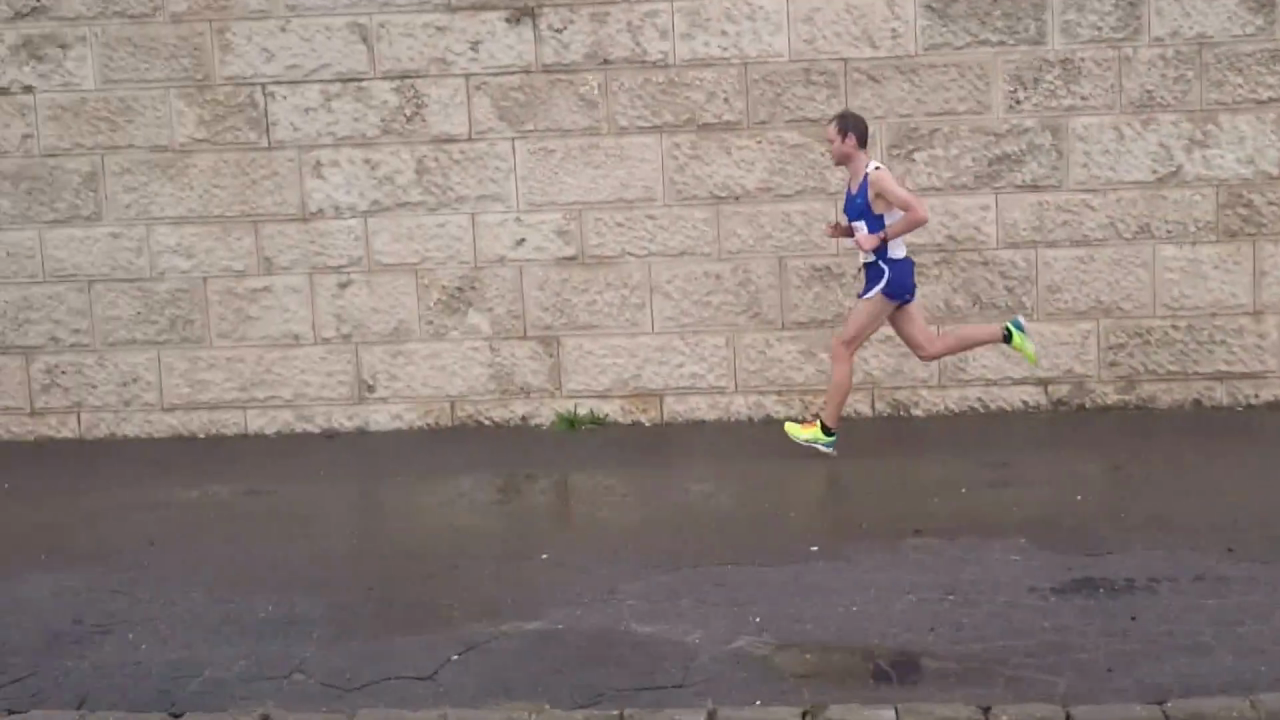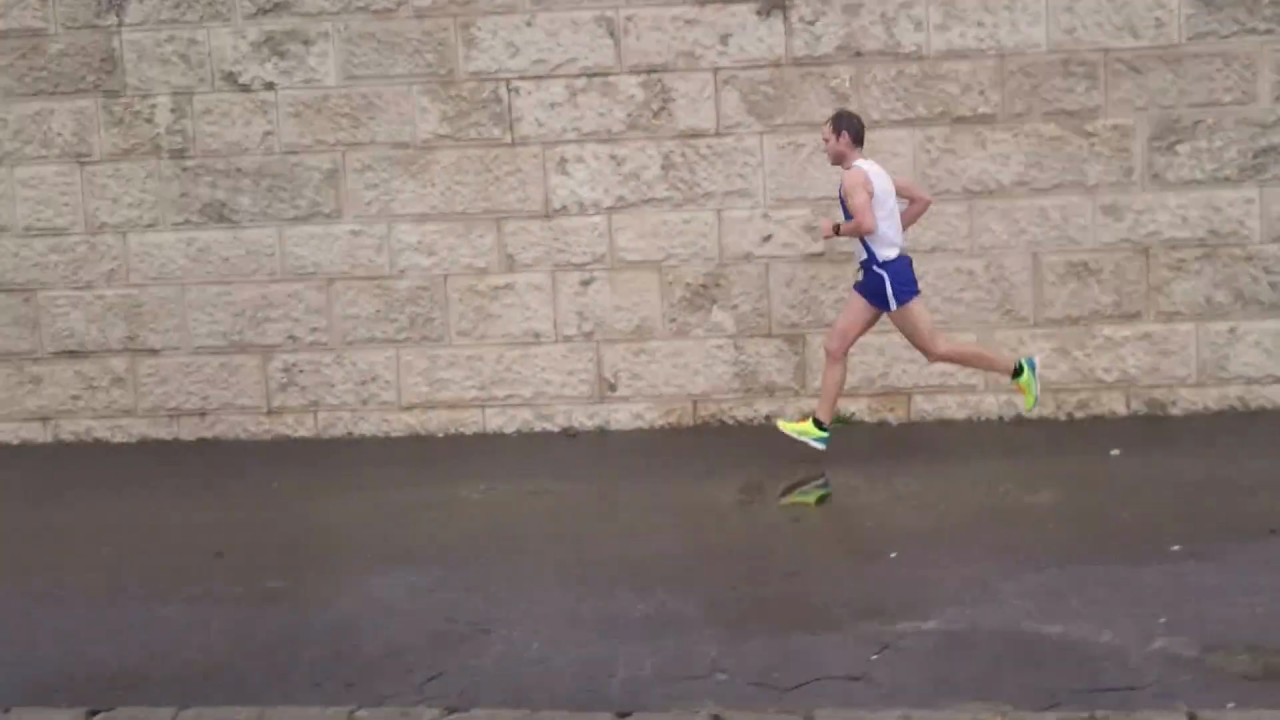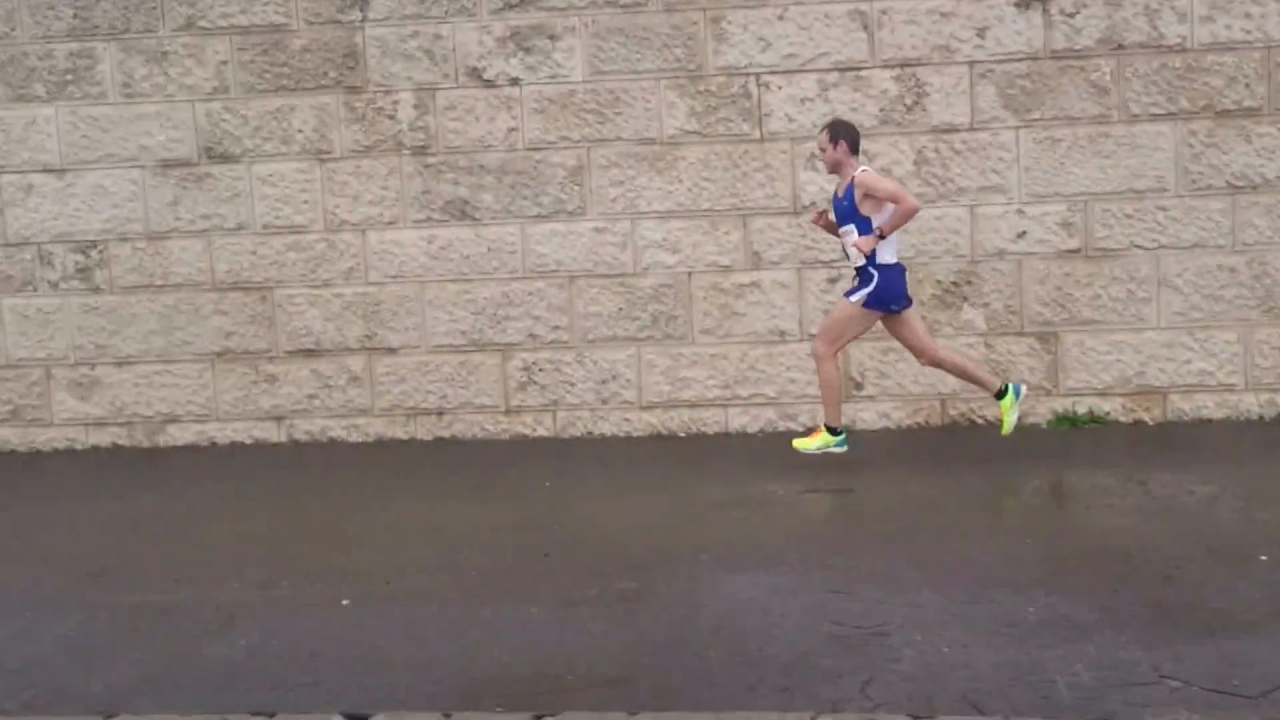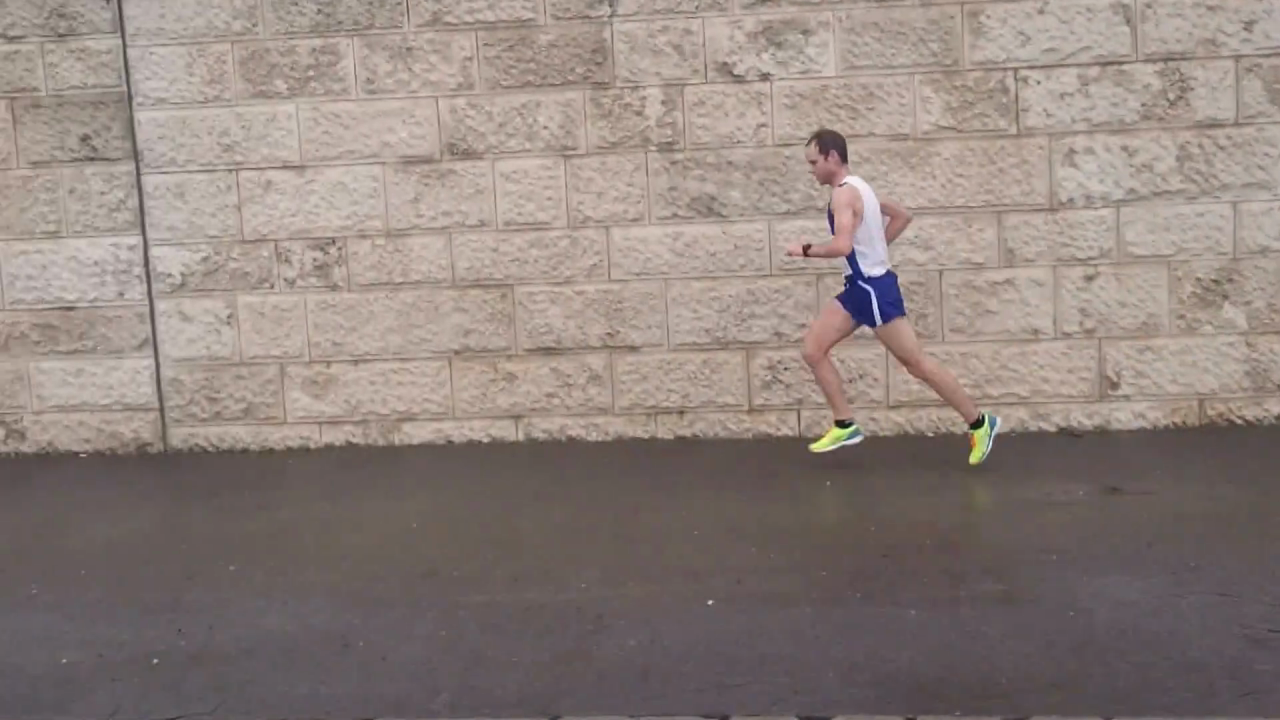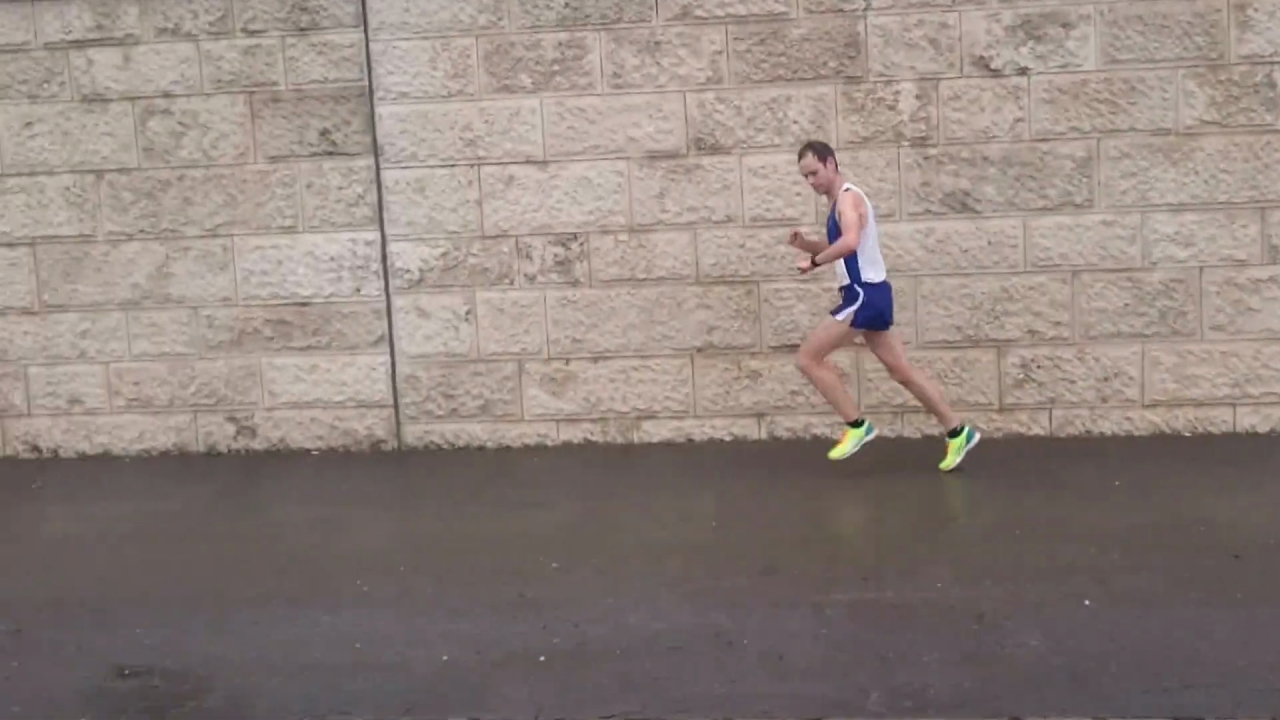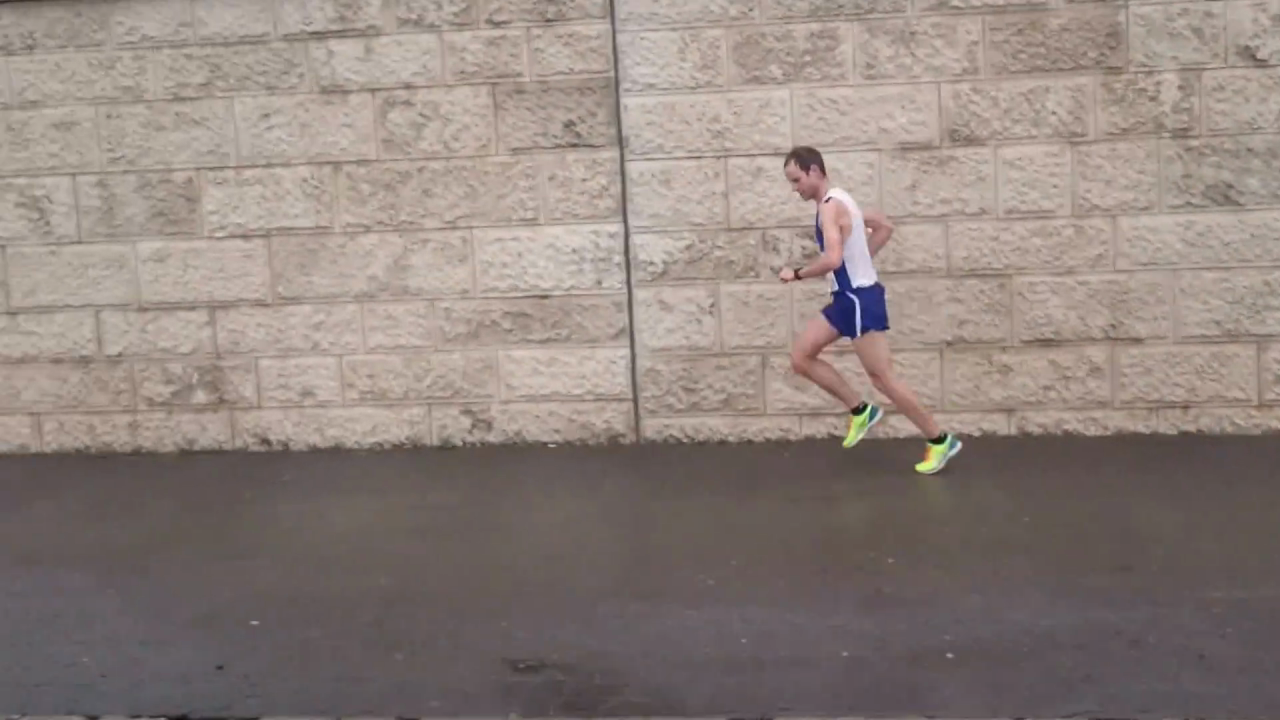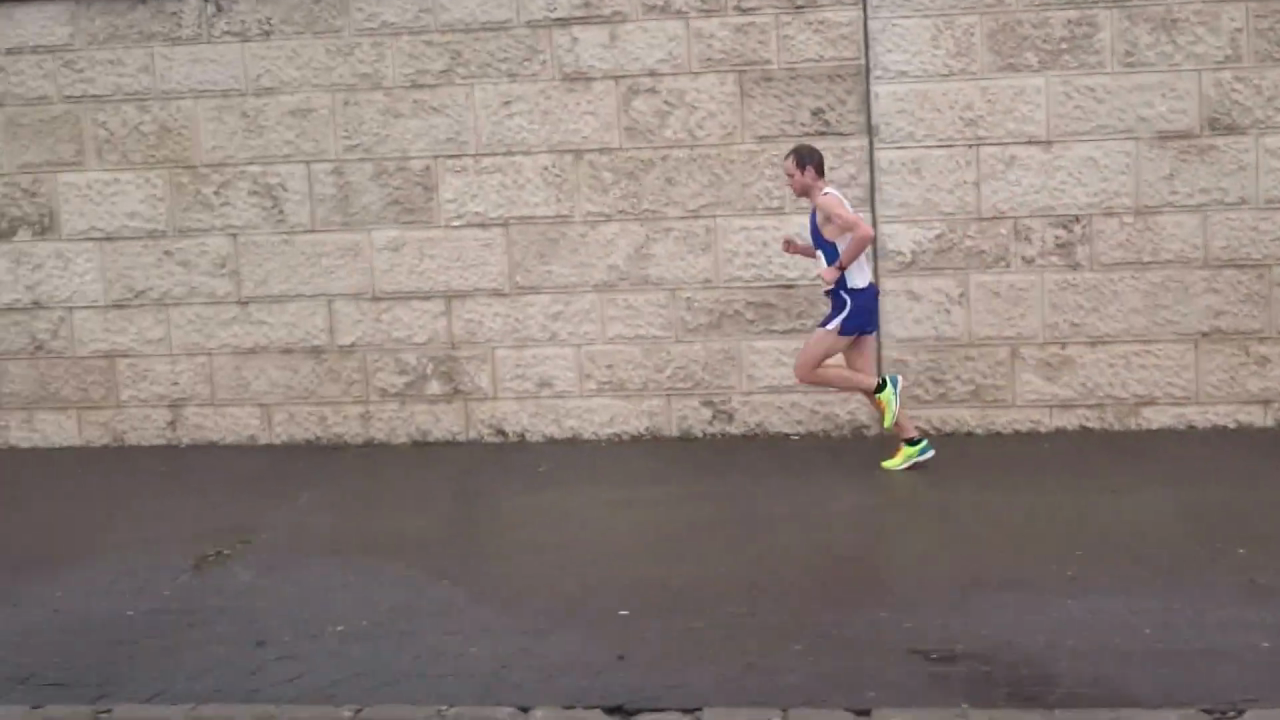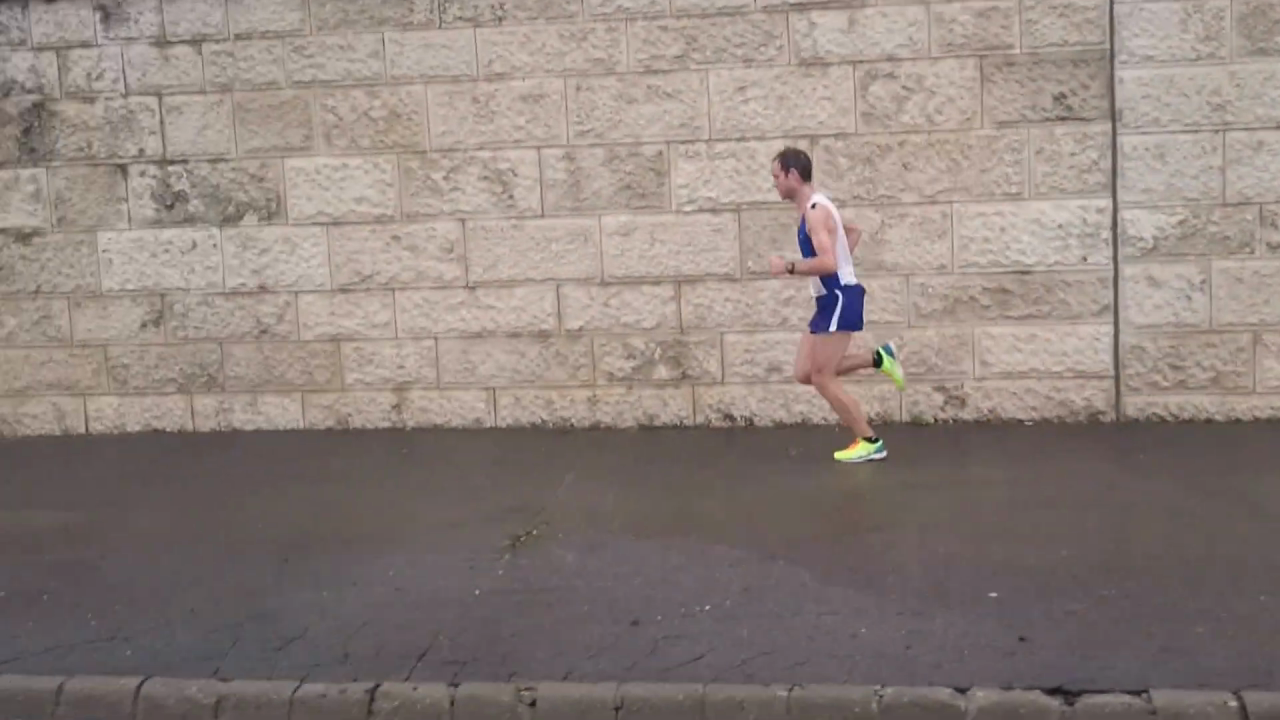
dt=0.3s
person 1, frame 1
left shoulder: (877, 176)
right shoulder: (856, 180)
left elbow: (920, 215)
left wrist: (878, 239)
right wrist: (839, 231)
left hip: (889, 273)
right hip: (883, 274)
left knee: (841, 348)
right knee: (928, 348)
left ankle: (826, 430)
right ankle: (1006, 333)
person 1, frame 2
left shoulder: (852, 175)
right shoulder: (873, 172)
left elbow: (864, 223)
right elbow: (924, 199)
left wrist: (836, 229)
left hip: (888, 274)
right hip: (879, 271)
left knee: (934, 349)
right knee: (834, 345)
left ankle: (1018, 370)
right ankle: (819, 427)
person 1, frame 3
left shoulder: (864, 179)
right shoulder: (844, 185)
left elbow: (911, 203)
left wrist: (874, 236)
right wrist: (826, 223)
left hip: (879, 279)
right hip: (875, 278)
left knee: (823, 347)
right knee: (928, 353)
left ankle: (833, 433)
right ankle: (1004, 392)
person 1, frame 4
left shoulder: (844, 192)
right shoulder: (858, 189)
left elbow: (840, 247)
right elbow: (903, 215)
left wrist: (805, 249)
left hip: (873, 290)
right hip: (861, 288)
left knee: (916, 364)
right knee: (812, 350)
left ankle: (978, 424)
right ankle: (844, 424)
person 1, frame 5
left shoulder: (849, 196)
right shoulder: (836, 202)
left elbow: (850, 242)
right elbow: (838, 250)
left wrist: (813, 261)
right wrist: (805, 243)
left hip: (864, 295)
right hip: (861, 295)
left knee: (807, 359)
right knee: (901, 371)
left ankle: (857, 424)
right ankle: (957, 433)
person 1, frame 6
left shoulder: (832, 206)
right shoulder: (838, 201)
left elbow: (833, 260)
right elbow: (884, 228)
left wrist: (796, 272)
left hip: (860, 300)
right hip: (848, 298)
left knee: (884, 381)
right knee: (799, 358)
left ankle: (939, 441)
right ankle: (860, 410)
person 1, frame 7
left shoulder: (827, 201)
right shoulder: (827, 203)
left elbow: (866, 232)
left wrist: (838, 268)
right wrist: (801, 249)
left hip: (852, 301)
right hip: (851, 298)
left knee: (804, 371)
right knee: (864, 379)
left ankle: (881, 386)
right ankle: (913, 443)
person 1, frame 8
left shoulder: (817, 210)
right shoulder: (812, 208)
left elbow: (829, 262)
right elbow: (853, 232)
left wrist: (790, 268)
left hip: (840, 298)
right hip: (832, 299)
left knee: (822, 378)
right knee: (804, 373)
left ankle: (868, 441)
right ankle: (878, 359)
